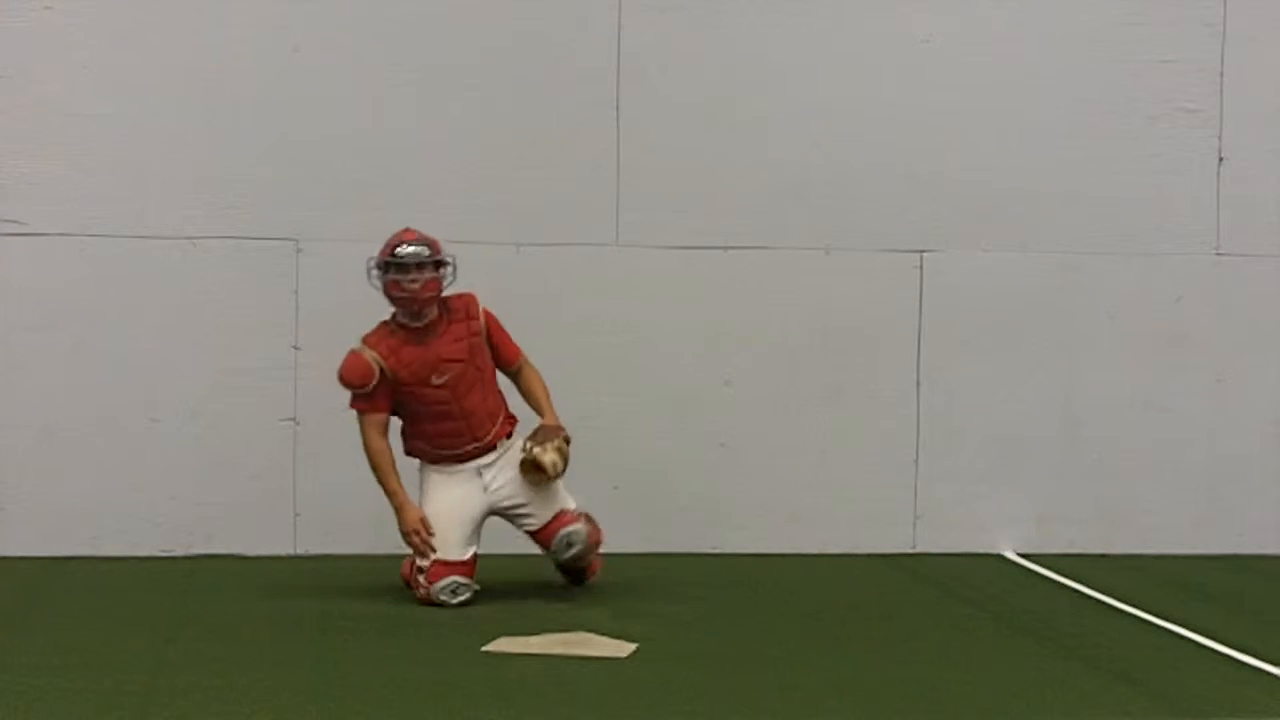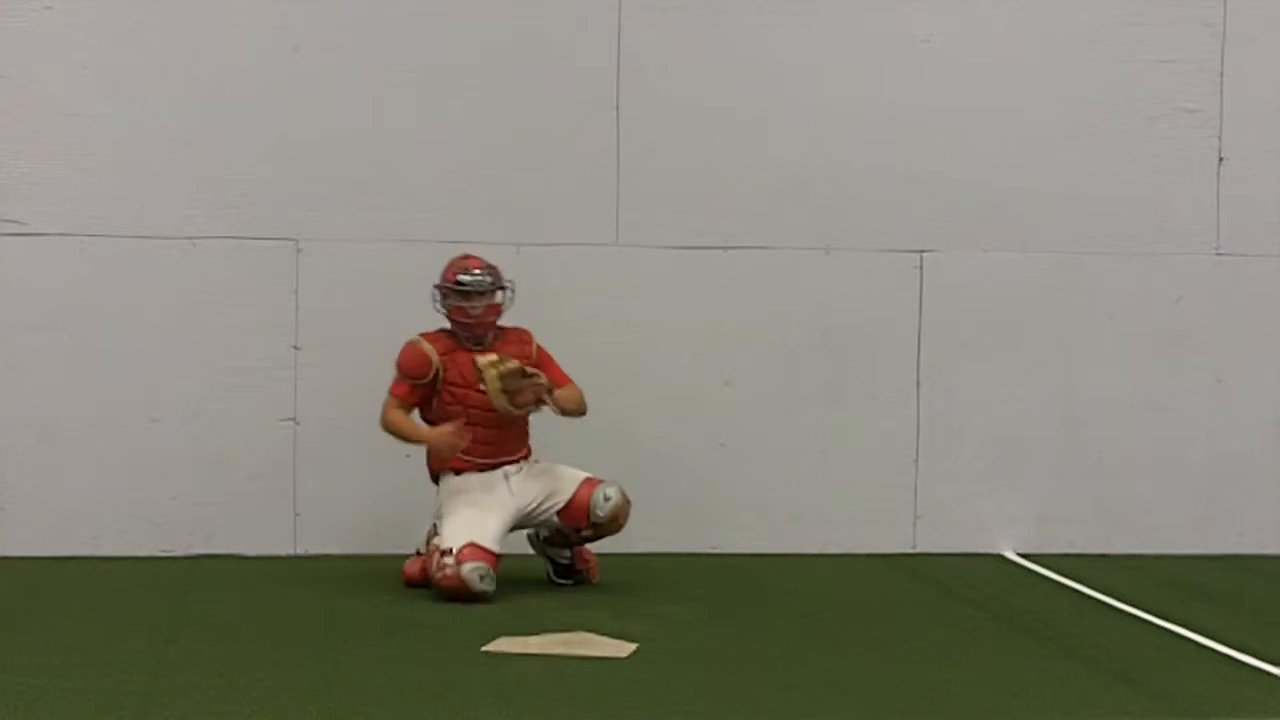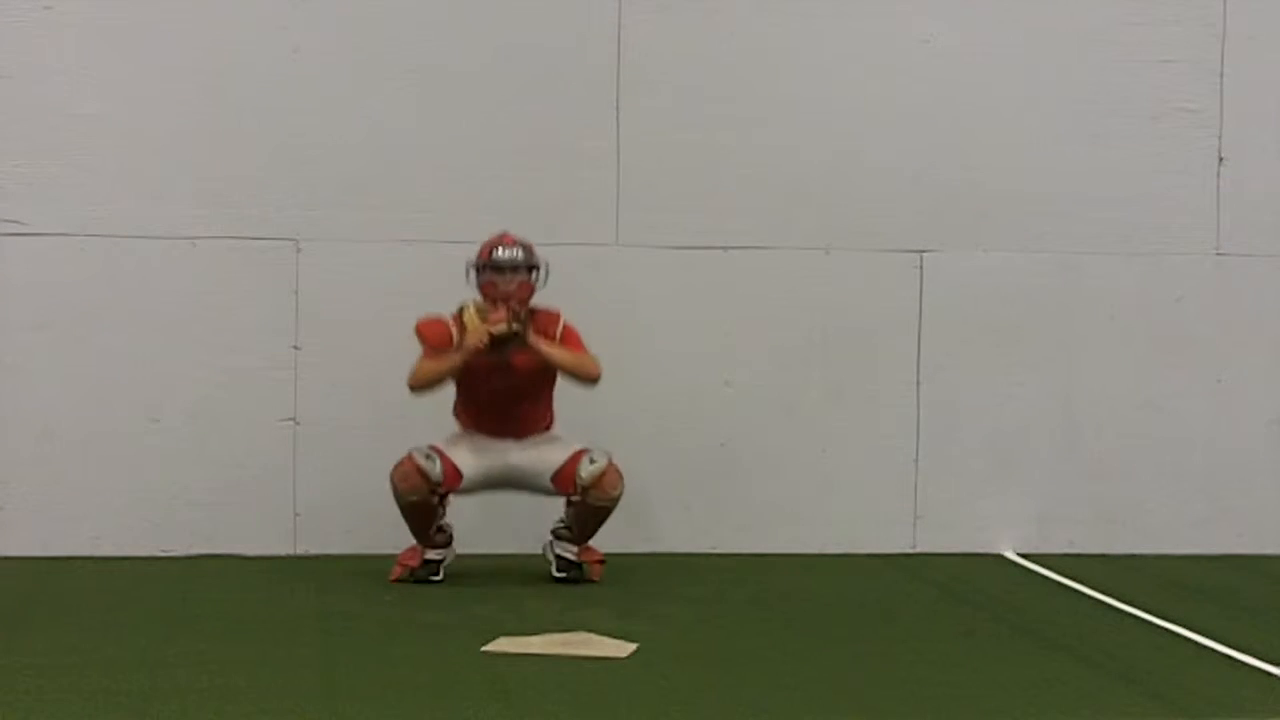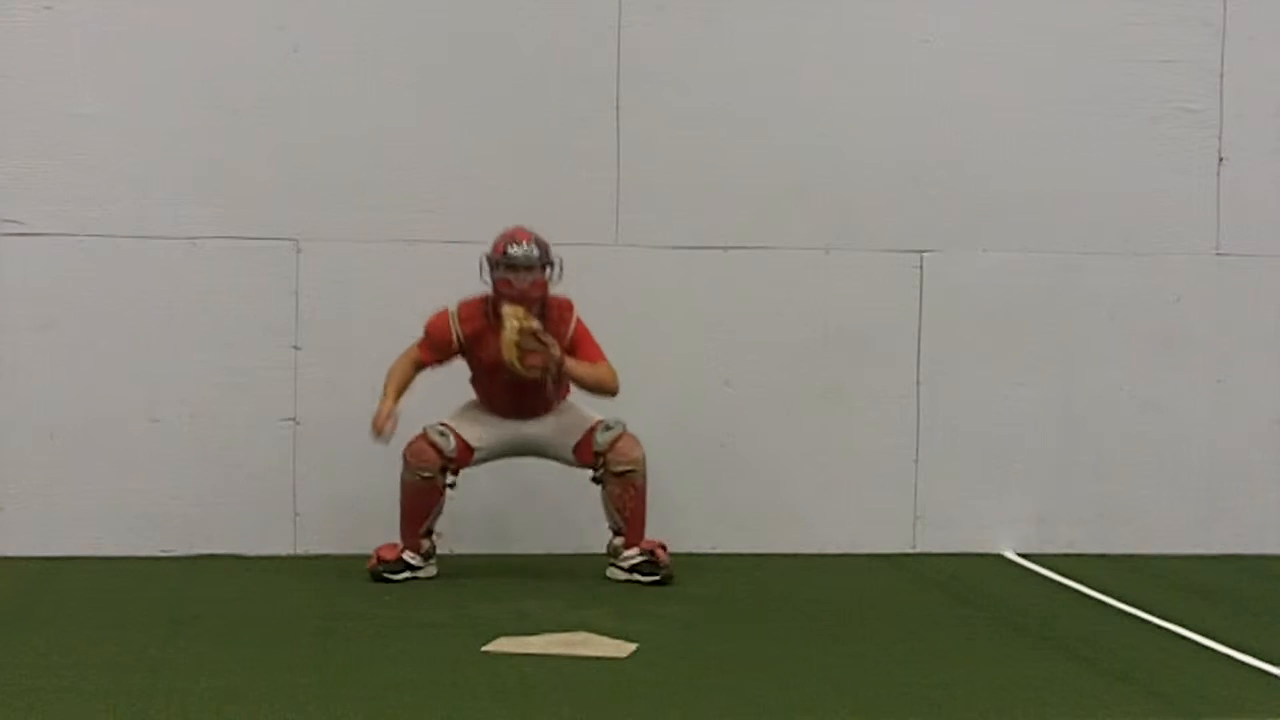
dt=0.4s
person 1, frame 1
left shoulder: (471, 314)
right shoulder: (376, 353)
left elbow: (519, 368)
right elbow: (375, 435)
left wrist: (549, 419)
right wrist: (403, 507)
left hip: (506, 456)
right hip: (445, 475)
left knee: (576, 545)
right knee: (446, 591)
left ankle: (575, 543)
right ankle: (424, 553)
person 1, frame 2
left shoulder: (522, 344)
right shoulder: (430, 352)
left elbow: (578, 404)
right elbow: (391, 415)
left wrist: (548, 392)
right wrist: (428, 436)
left hip: (524, 474)
right hip: (468, 484)
left knee: (612, 506)
right knee: (467, 579)
left ankle: (555, 544)
right ankle: (441, 549)
person 1, frame 3
left shoulder: (550, 326)
right shoulder: (458, 326)
left elbow: (591, 372)
right elbow: (416, 381)
left wrist: (534, 342)
right wrist: (463, 353)
left hip: (536, 446)
right hip: (475, 445)
left knee: (606, 479)
right knee: (407, 476)
left ankle: (567, 545)
right ankle: (434, 548)
person 1, frame 4
left shoulder: (561, 316)
right shoulder: (468, 317)
left elbow: (609, 383)
right elbow: (411, 359)
left wrist: (562, 363)
right wrist: (388, 403)
left hip: (552, 417)
right hip: (489, 419)
left knee: (625, 450)
right knee: (422, 453)
left ankle: (629, 552)
right ankle: (414, 554)
